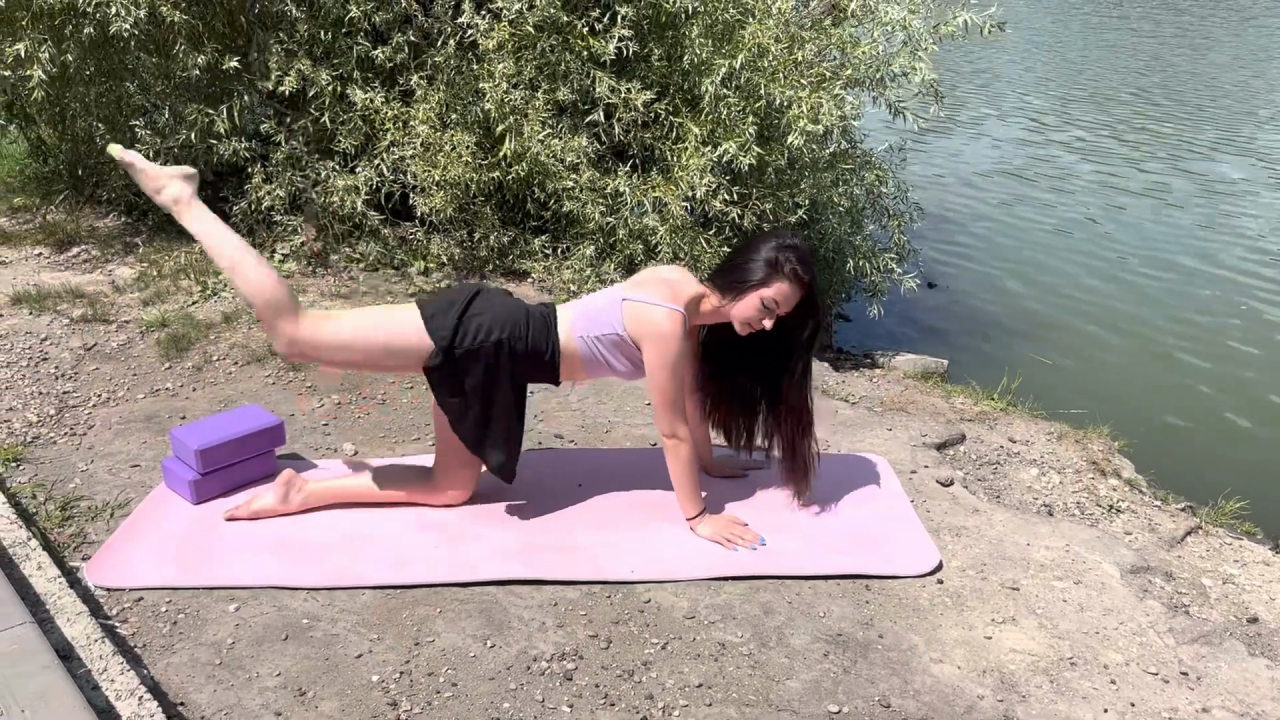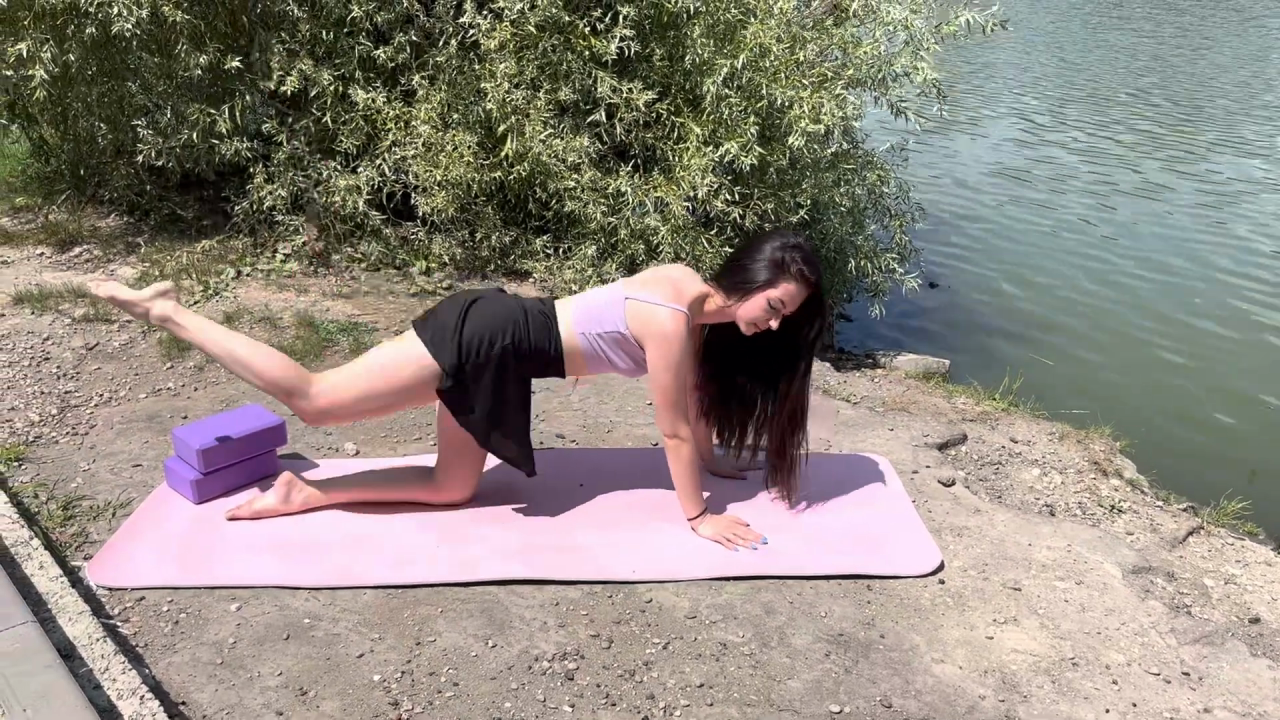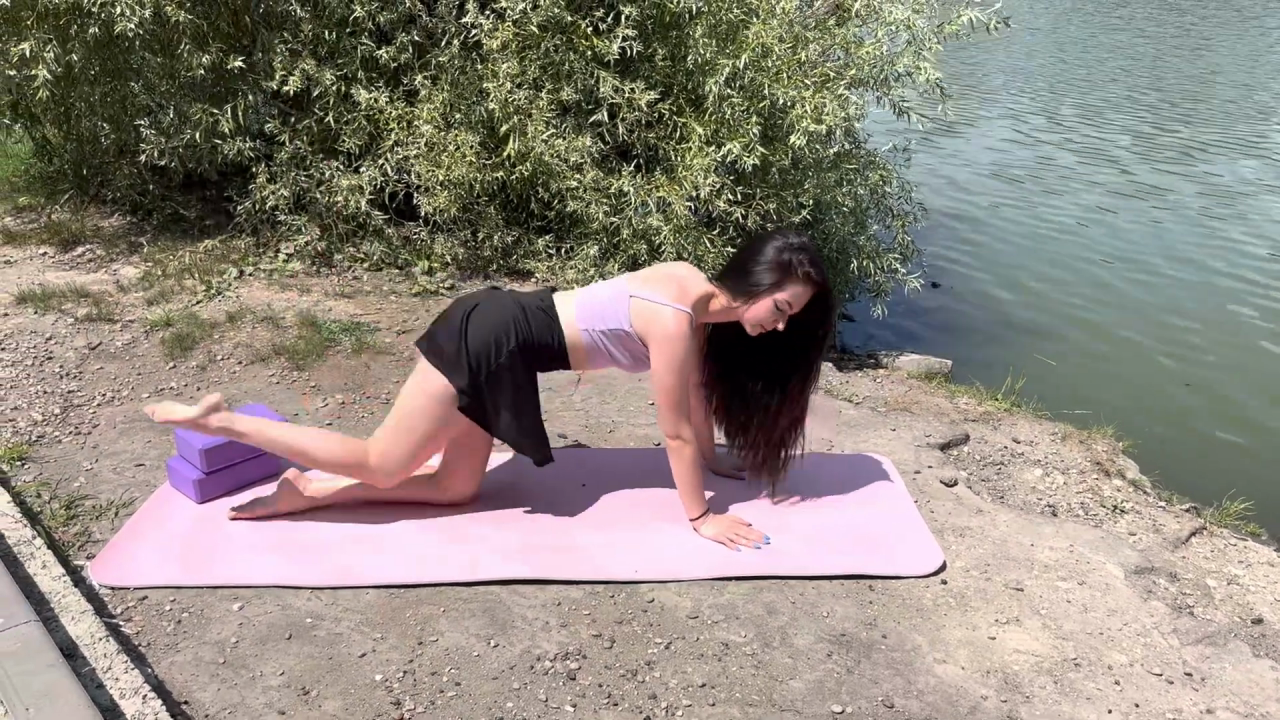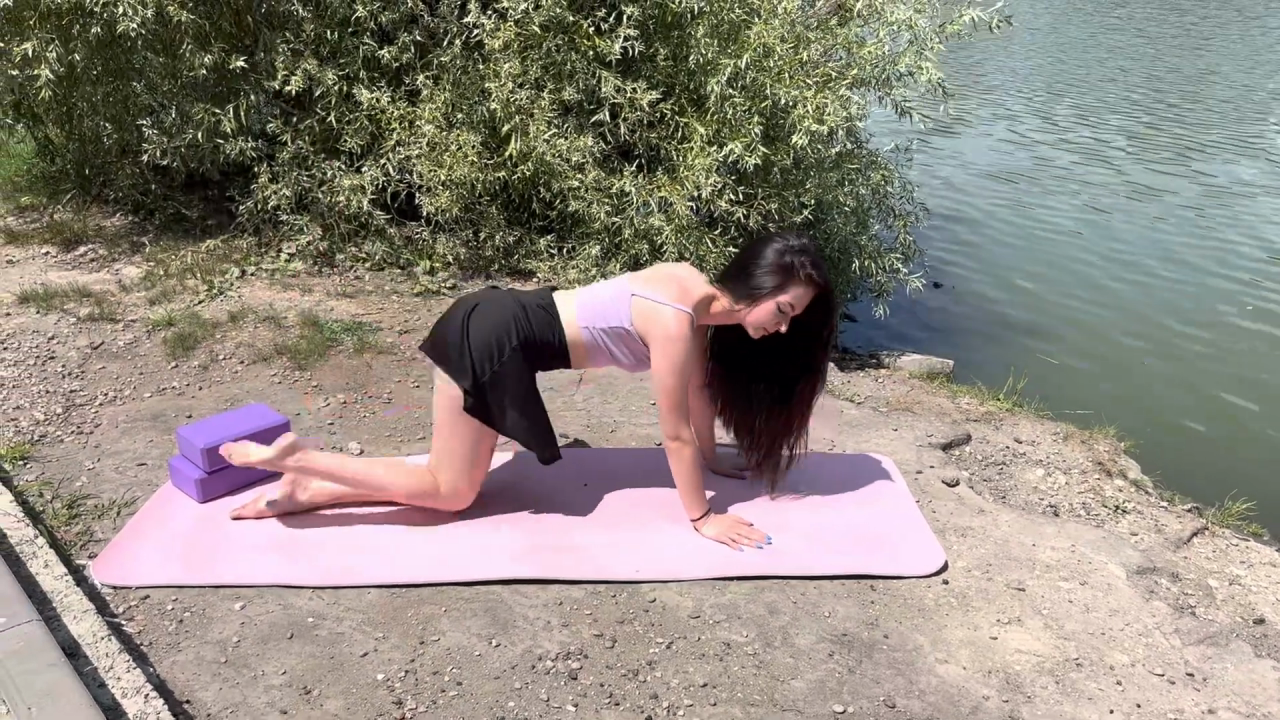
dt=0.1s
person 1, frame 1
left shoulder: (694, 293)
right shoulder: (670, 320)
left elbow: (691, 401)
right elbow: (673, 428)
left wrist: (716, 461)
right wrist: (696, 513)
left hip: (496, 334)
right hip: (480, 332)
left knee: (450, 488)
right knee: (291, 327)
left ankle: (299, 492)
right ankle: (182, 198)
person 1, frame 2
left shoulder: (688, 284)
right shoulder: (674, 319)
left elbow: (689, 401)
right elbow: (675, 430)
left wrist: (707, 455)
right wrist: (699, 513)
left hip: (505, 328)
right hip: (486, 339)
left knee: (455, 485)
right knee: (309, 397)
left ankle: (300, 491)
right ankle: (165, 309)
person 1, frame 3
left shoulder: (695, 285)
right shoulder: (673, 312)
left elbow: (693, 390)
right elbow: (673, 428)
left wrist: (711, 462)
right wrist: (696, 516)
left hip: (501, 324)
right hip: (491, 341)
left knee: (457, 484)
right knee: (381, 462)
left ankle: (306, 487)
right ankle: (218, 420)
person 1, frame 4
left shoulder: (699, 286)
right shoulder: (676, 319)
left elbow: (701, 388)
right elbow: (676, 432)
left wrist: (708, 457)
right wrist: (699, 516)
left hip: (507, 324)
right hip: (490, 338)
left knee: (461, 482)
right knee: (446, 492)
left ankle: (306, 484)
right ankle: (294, 457)
